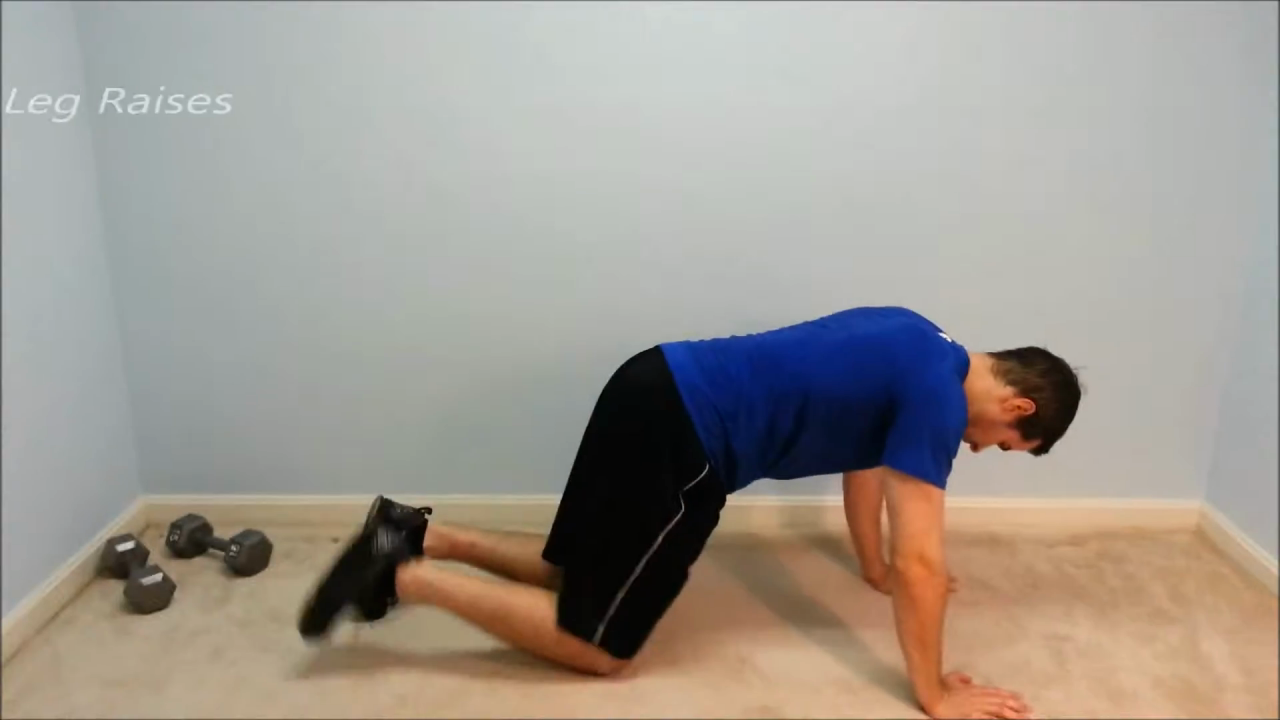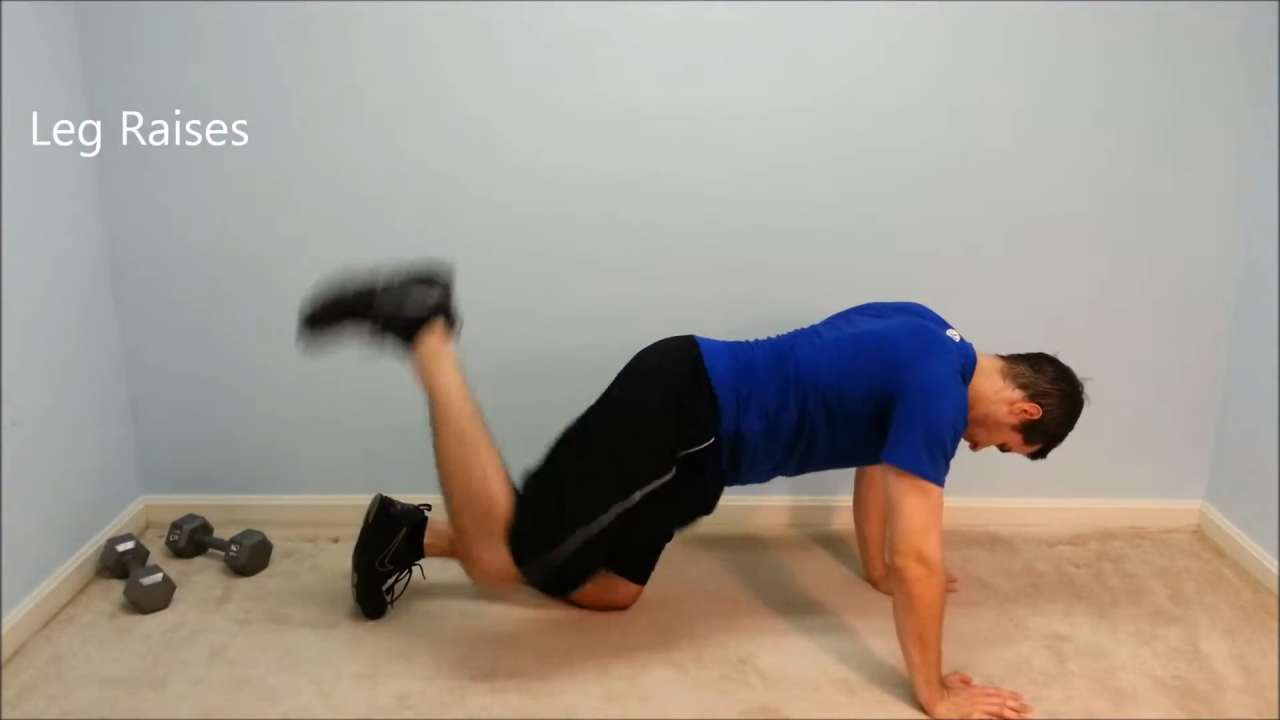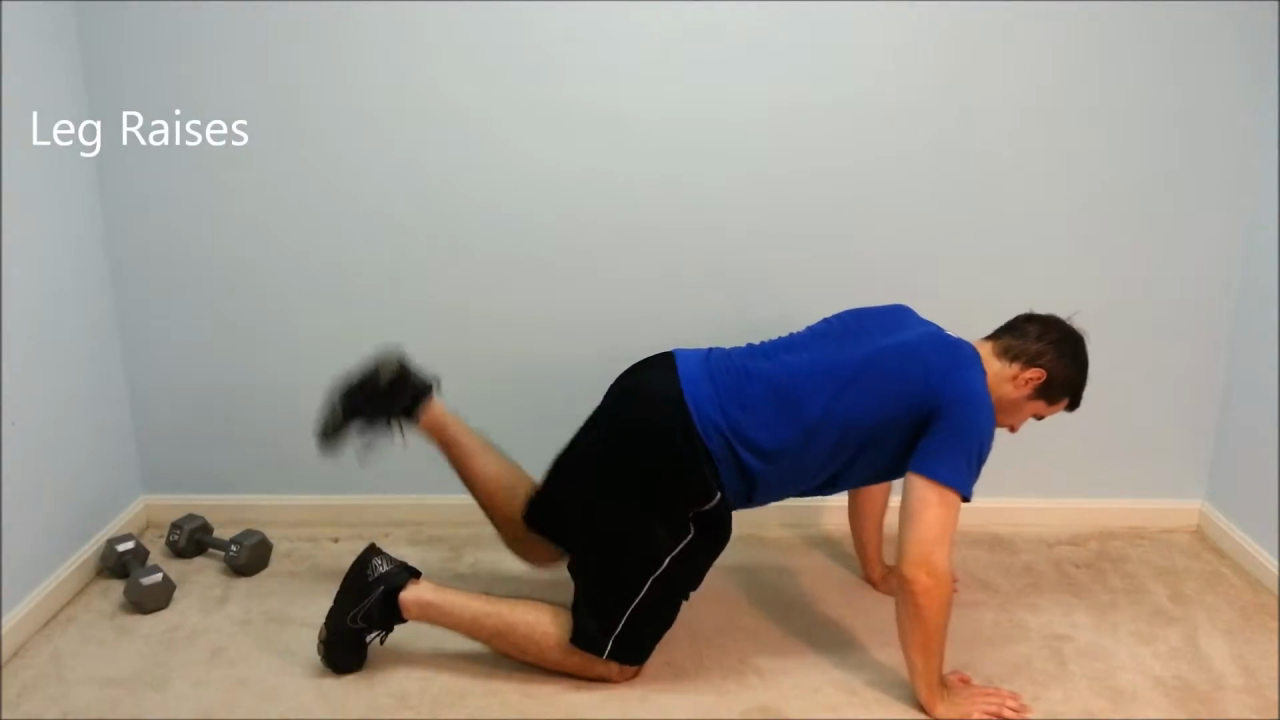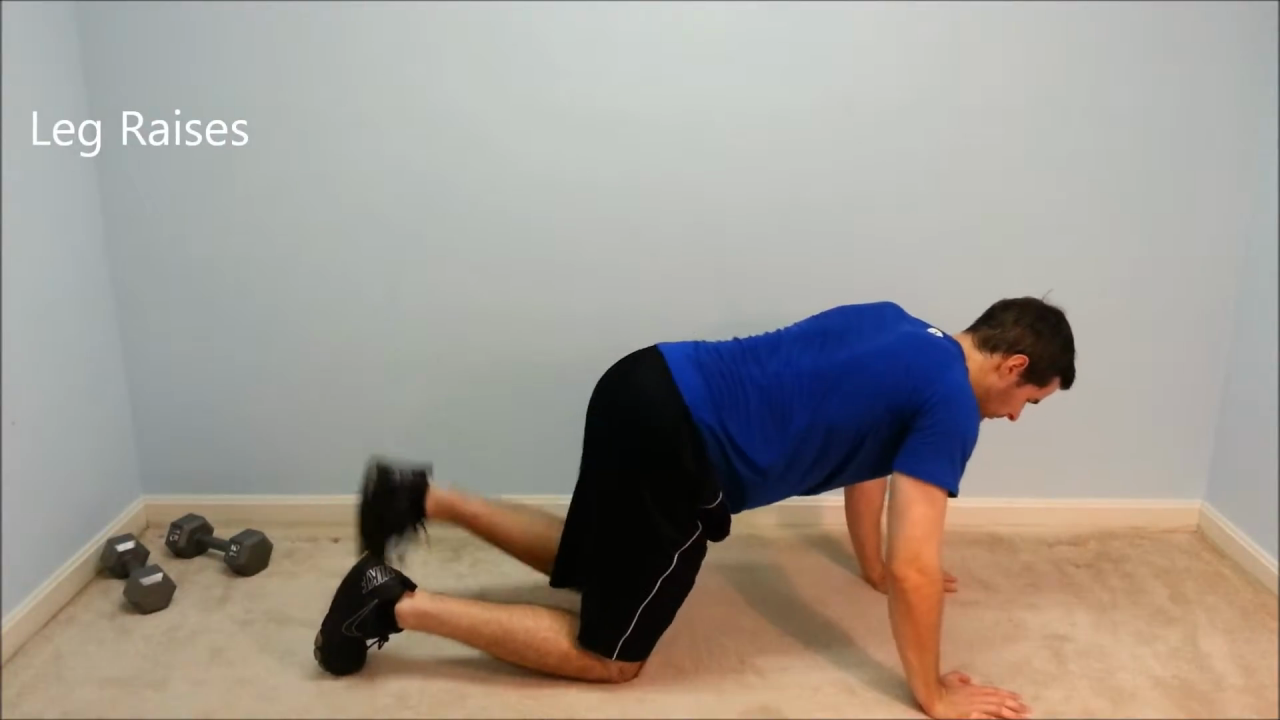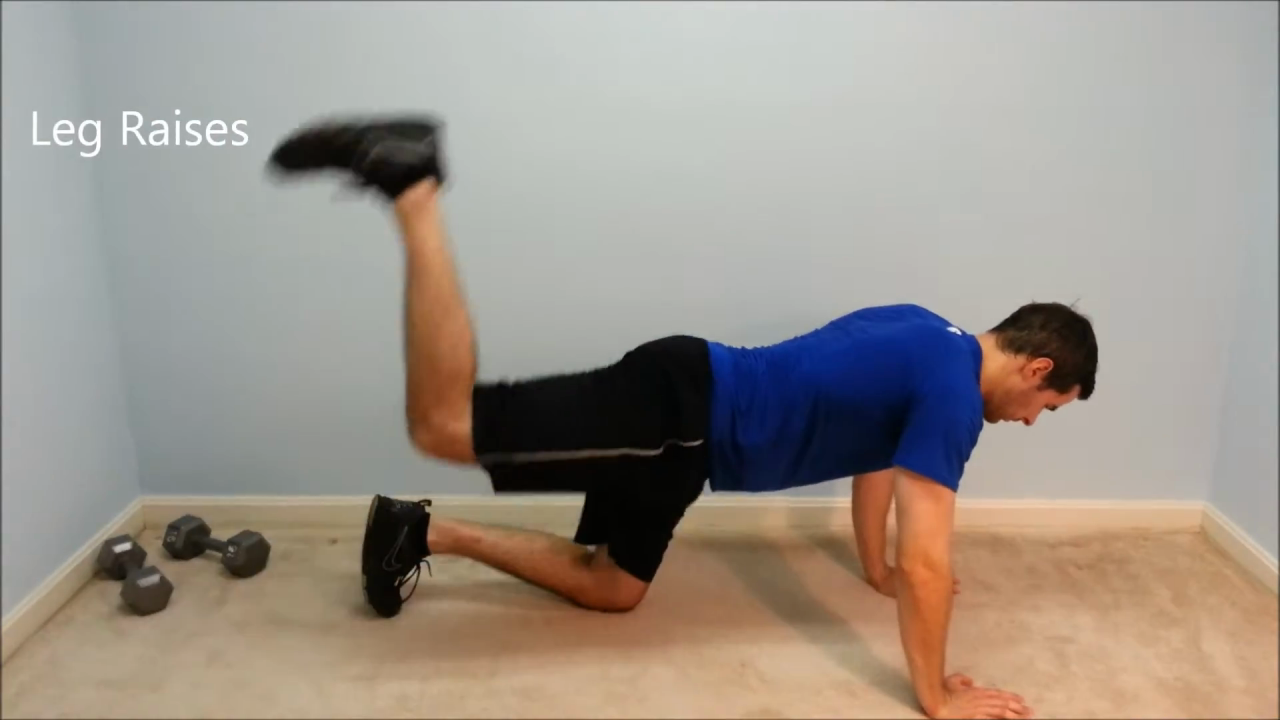
dt=1s
person 1, frame 1
left shoulder: (917, 352)
right shoulder: (936, 396)
left elbow: (865, 449)
right elbow: (921, 562)
left wrist: (871, 566)
left hip: (664, 396)
right hip: (670, 432)
left knee: (591, 574)
right knee: (595, 645)
left ankle: (423, 536)
right ankle: (406, 571)
person 1, frame 2
left shoulder: (926, 339)
right shoulder: (938, 392)
left elbow: (872, 450)
right elbow: (918, 561)
left wrist: (874, 563)
left hip: (683, 392)
right hip: (678, 413)
left knee: (606, 588)
right knee: (502, 561)
left ankle: (415, 530)
right ankle: (428, 326)
person 1, frame 3
left shoulder: (914, 333)
right shoulder: (966, 406)
right elbow: (923, 573)
left wrist: (872, 566)
left hip: (667, 389)
right hip: (680, 453)
left knee: (535, 534)
right knee: (604, 653)
left ankle: (414, 399)
right ankle: (405, 595)
person 1, frame 4
left shoulder: (902, 329)
right shoulder: (951, 403)
right elbow: (915, 571)
left wrist: (871, 564)
left hip: (648, 386)
right hip: (671, 446)
left knee: (593, 560)
right knee: (609, 655)
left ankle: (424, 496)
right ankle: (401, 603)
person 1, frame 5
left shoulder: (922, 336)
right shoulder: (956, 397)
left elbow: (870, 457)
right elbow: (926, 564)
left wrist: (875, 569)
left hip: (681, 406)
right hip: (673, 415)
left knee: (609, 584)
right knee: (441, 425)
left ankle: (426, 533)
right ankle: (414, 184)
